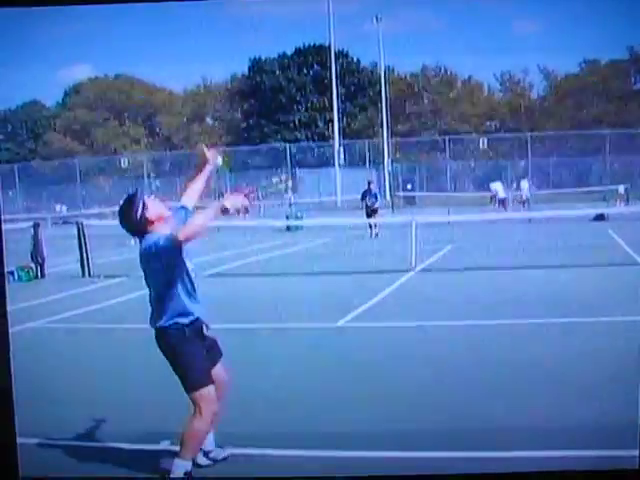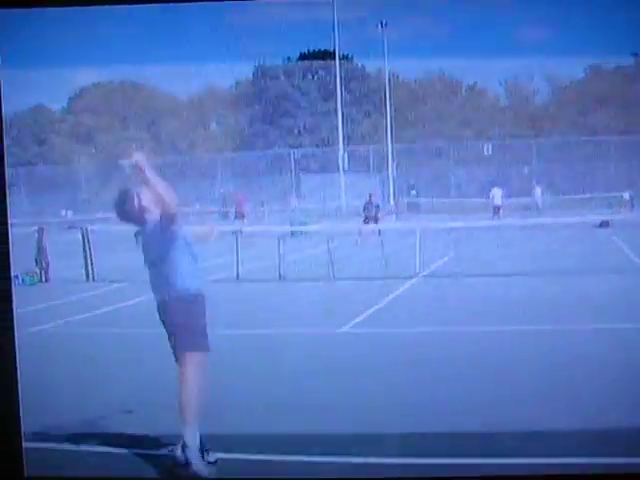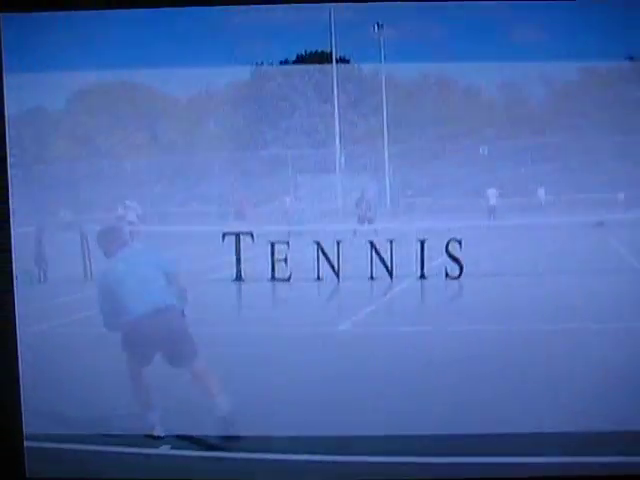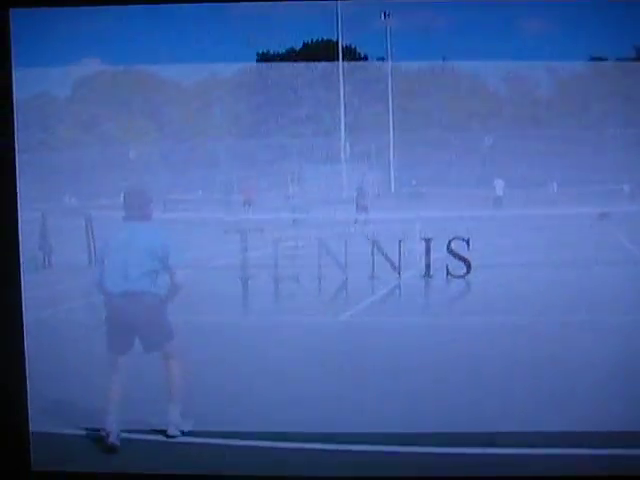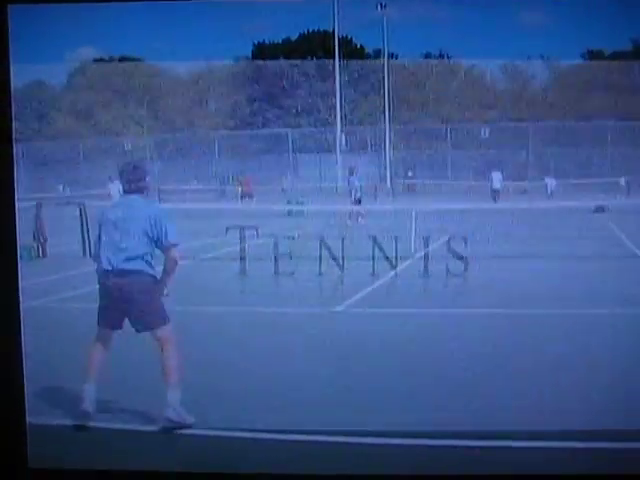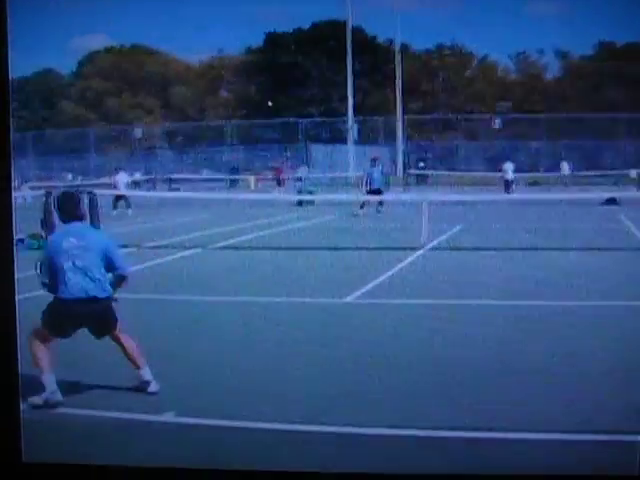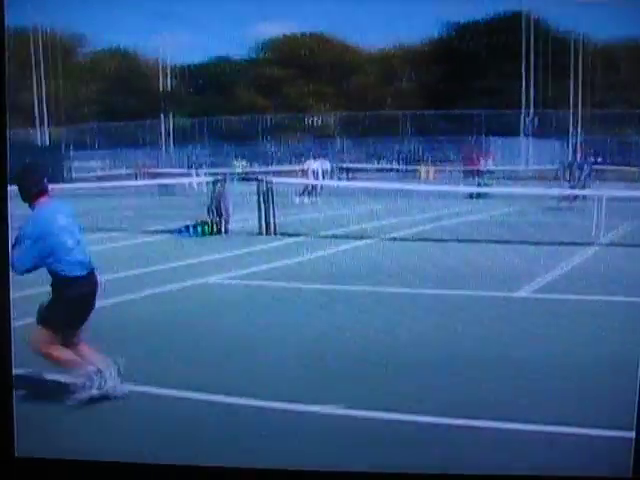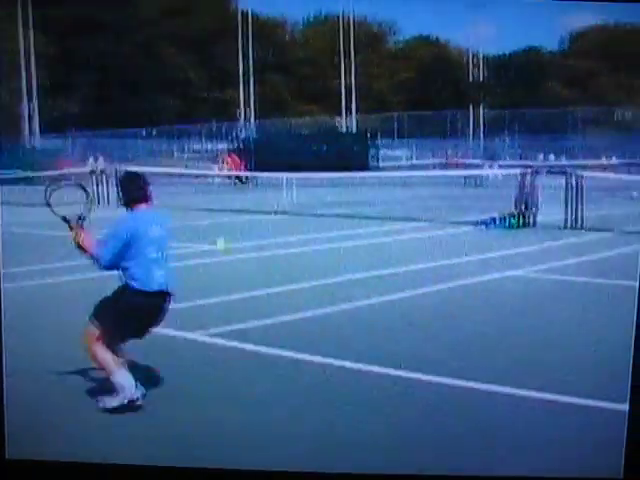
dt=0.5s
person 1, frame 1
left shoulder: (168, 236)
right shoulder: (155, 246)
left elbow: (186, 203)
right elbow: (185, 233)
left wrist: (206, 167)
right wrist: (221, 206)
left hip: (191, 326)
right hip: (178, 333)
left knee: (221, 383)
right knee: (207, 406)
left ankle: (205, 448)
person 1, frame 2
left shoulder: (159, 227)
right shoulder: (158, 228)
right elbow: (171, 207)
right wrist: (145, 170)
left hip: (184, 303)
right hip: (182, 305)
left knee: (194, 373)
right knee: (191, 372)
left ankle: (192, 444)
right ankle: (190, 448)
person 1, frame 3
left shoulder: (106, 276)
right shoulder: (150, 256)
left elbow: (110, 322)
right elbow: (178, 284)
right wrist: (180, 306)
left hip: (139, 328)
right hip: (170, 319)
left knee: (135, 372)
right knee: (199, 371)
left ankle: (155, 425)
right ankle: (222, 408)
person 1, frame 4
left shoulder: (112, 240)
right shoulder: (156, 236)
left elbow: (101, 283)
right elbow: (175, 281)
right wrist: (164, 302)
left hip: (116, 306)
right hip: (146, 303)
left knee: (116, 370)
right knee: (171, 357)
left ankle: (111, 430)
right ankle: (174, 421)
person 1, frame 5
left shoulder: (108, 211)
right shoulder: (152, 211)
left elbow: (97, 253)
right elbow: (172, 257)
right wrist: (162, 284)
left hip: (109, 282)
right hip: (140, 281)
left knee: (102, 341)
right knee: (167, 343)
left ankle: (87, 400)
right ankle: (173, 409)
person 1, frame 6
left shoulder: (53, 242)
right shoulder: (100, 238)
left elbow: (48, 284)
right elbow: (122, 274)
right wrist: (108, 291)
left hip: (68, 305)
right hip: (100, 303)
left knee: (37, 338)
right knee: (118, 334)
left ankle: (51, 390)
right ankle: (147, 379)
person 1, frame 7
left shoulder: (36, 222)
right shoulder: (63, 209)
left elbow: (20, 265)
left wrist: (15, 249)
right wrist: (23, 243)
left hip: (72, 287)
right hip: (84, 281)
left knee: (42, 344)
right knee: (69, 340)
left ankle: (95, 376)
right ankle: (107, 376)
person 1, frame 8
left shoulder: (127, 223)
right shoulder: (160, 221)
left elbow: (104, 259)
left wrist: (85, 242)
right wrist: (94, 243)
left hip: (137, 296)
right hip: (159, 300)
left knee: (93, 339)
right knee: (109, 341)
left ankle: (127, 387)
right ankle: (128, 389)
